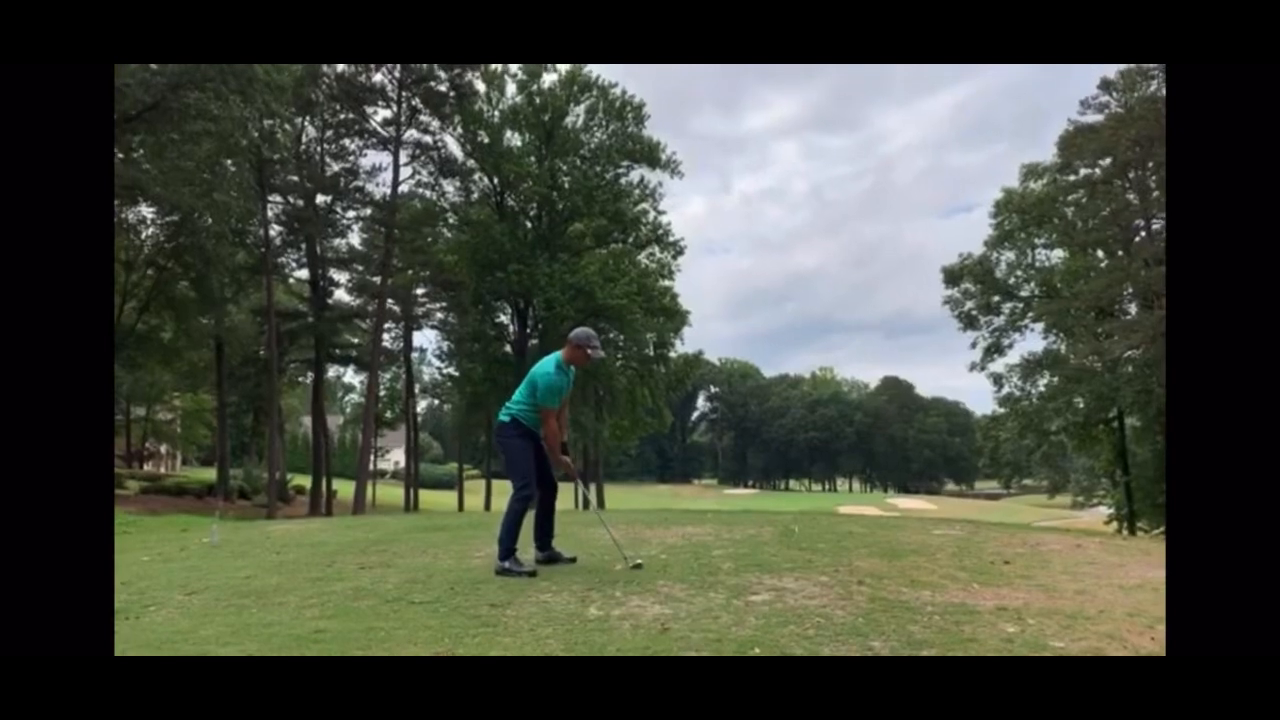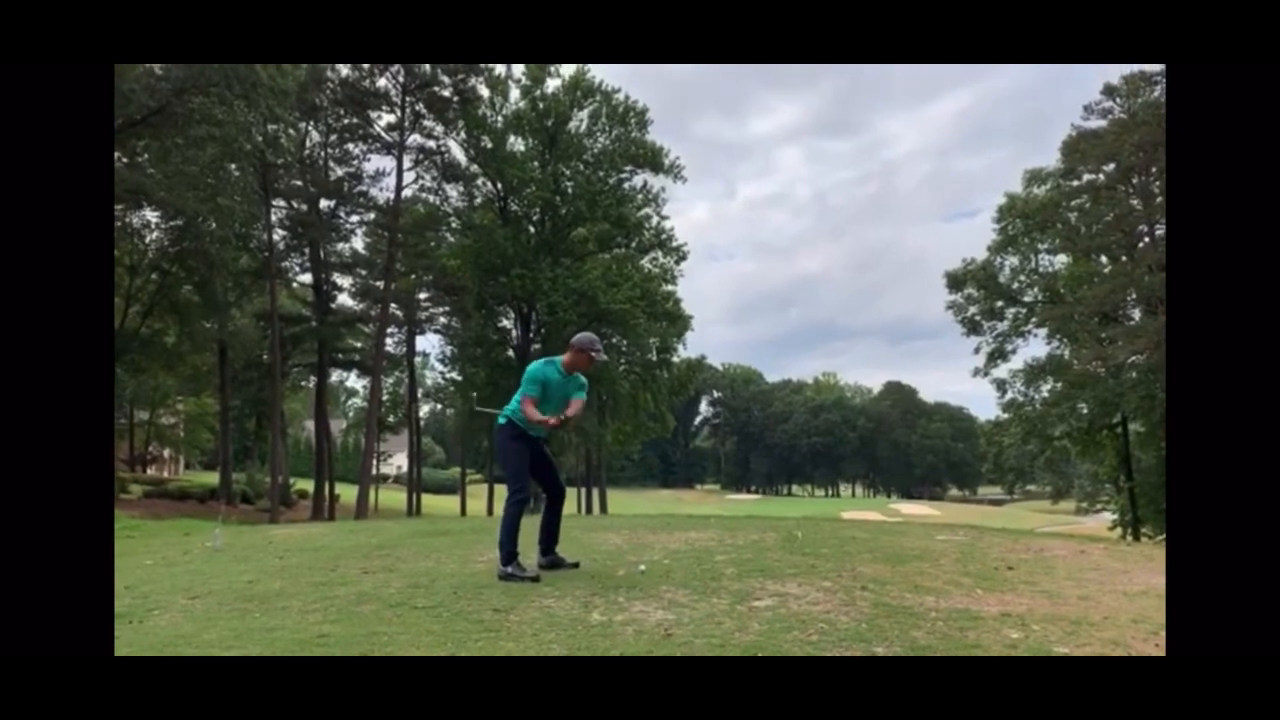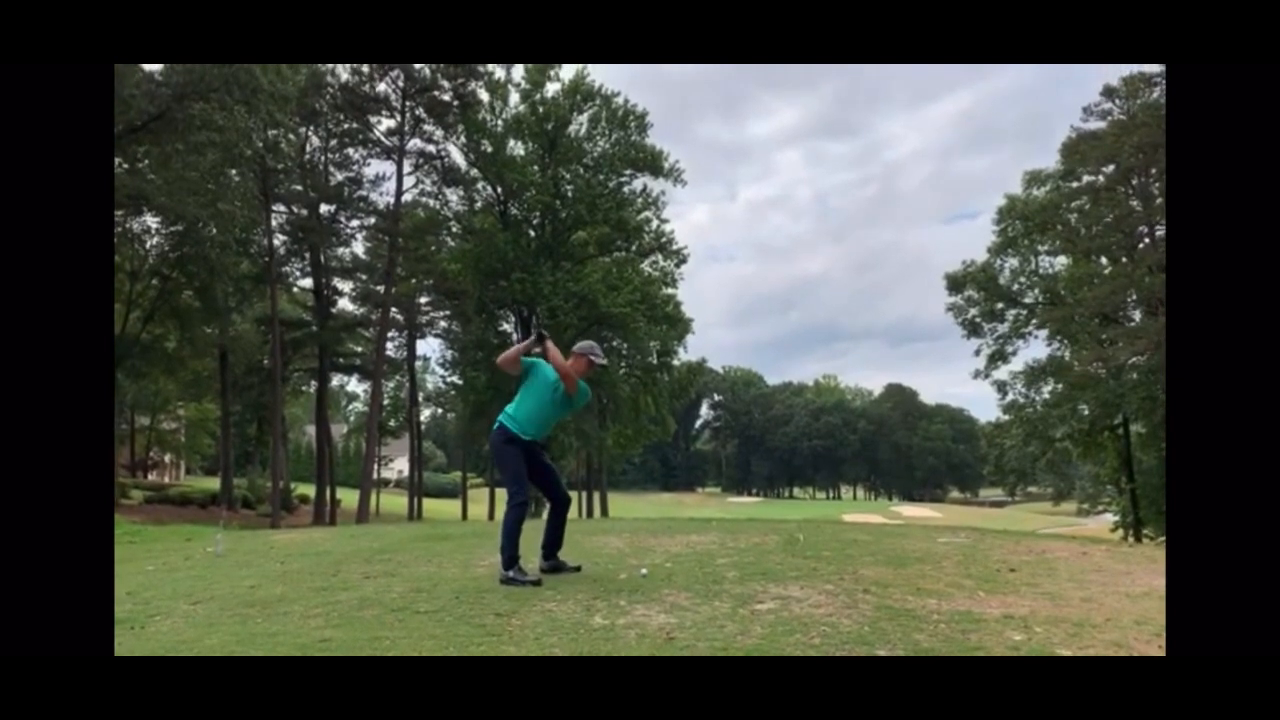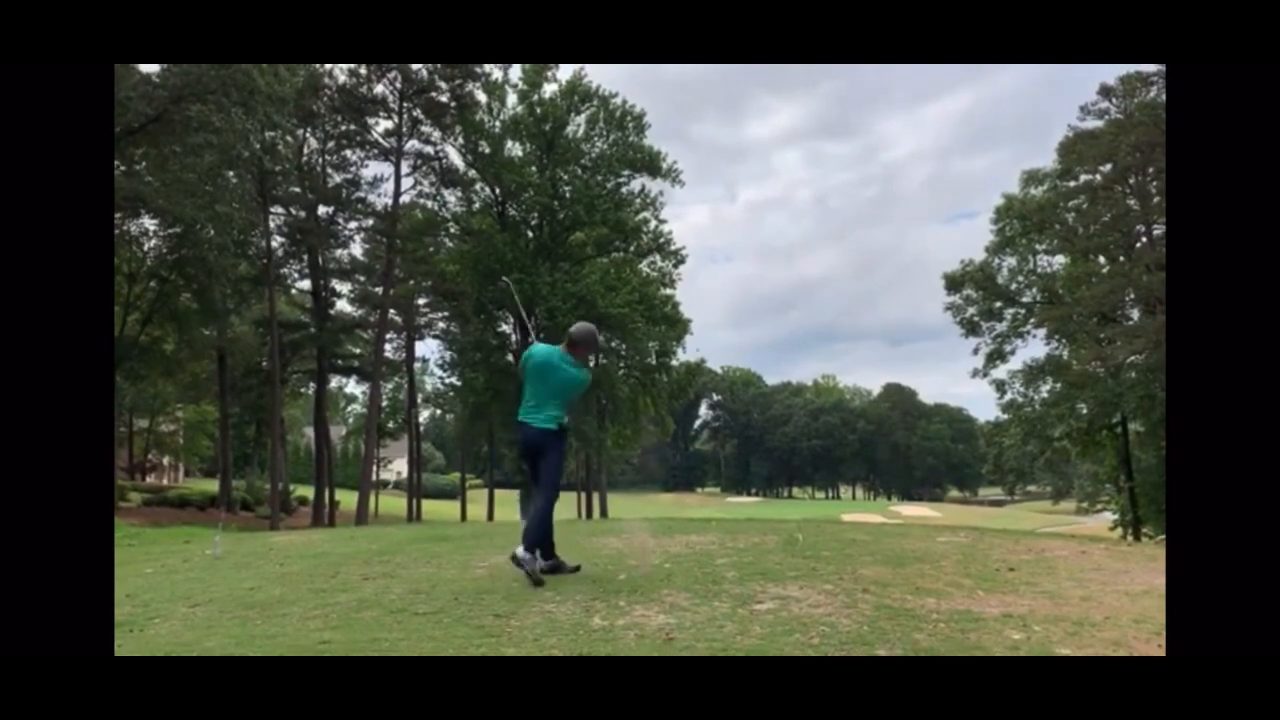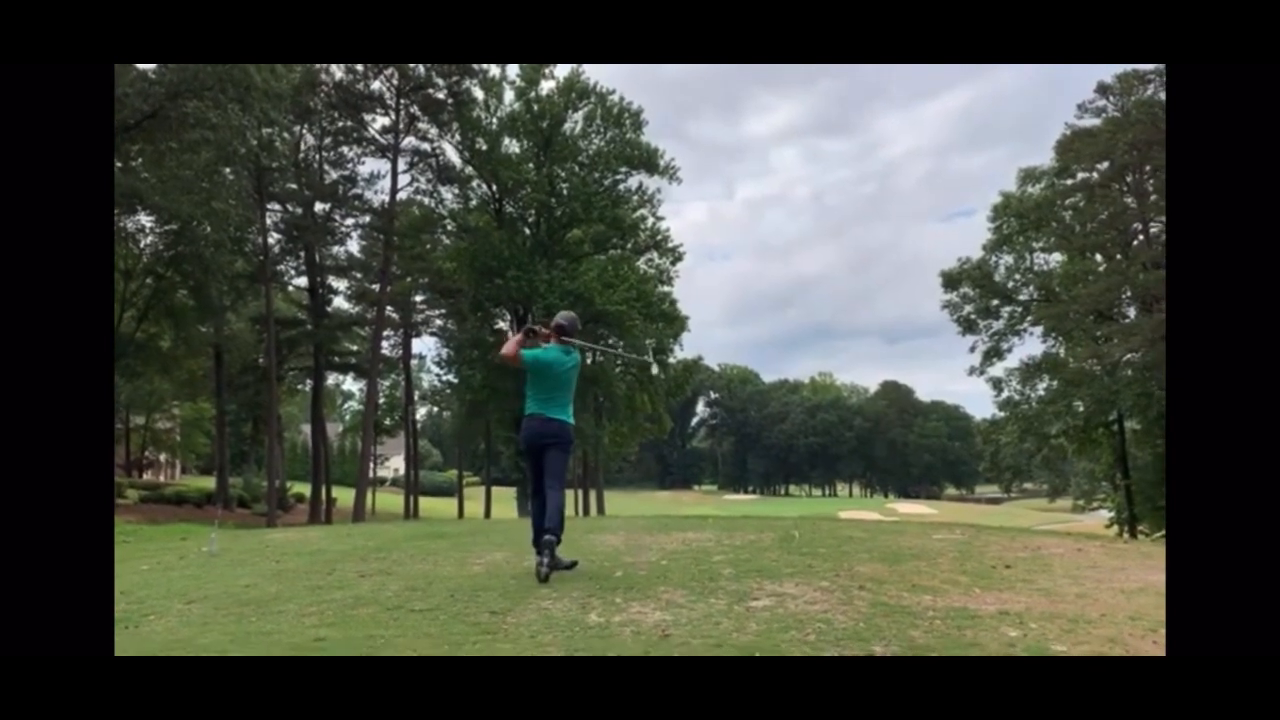
dt=0.5s
person 1, frame 1
left shoulder: (568, 371)
right shoulder: (550, 374)
left elbow: (563, 410)
right elbow: (549, 421)
left wrist: (564, 447)
right wrist: (558, 457)
left hip: (529, 431)
right hip: (513, 429)
left knee: (549, 487)
right knee: (526, 490)
left ankle: (544, 549)
right ankle: (505, 559)
person 1, frame 2
left shoulder: (580, 383)
right shoulder: (540, 368)
left elbow: (576, 407)
right elbow: (527, 407)
left wrist: (564, 418)
right wrist: (544, 420)
left hip: (534, 438)
right hip: (512, 432)
left knee: (556, 491)
right knee: (520, 494)
left ankle: (547, 554)
right ankle: (507, 563)
person 1, frame 3
left shoulder: (582, 392)
right shoulder: (537, 367)
left elbow: (564, 372)
right elbow: (502, 362)
left wrist: (547, 341)
right wrist: (532, 341)
left hip: (532, 445)
right hip: (506, 438)
left knee: (561, 499)
right knee: (520, 498)
left ankle: (549, 558)
right ankle: (509, 568)
person 1, frame 4
left shoulder: (538, 351)
right shoulder: (582, 376)
left elbow: (523, 371)
left hip: (527, 431)
right hip: (550, 435)
left knee: (542, 493)
right knee: (547, 495)
left ankle: (548, 557)
right ankle: (526, 550)
person 1, frame 5
left shoulder: (544, 357)
right shoulder: (573, 357)
left elbow: (506, 354)
left wrist: (524, 334)
right wrist: (540, 340)
left hip: (533, 427)
right hip: (560, 429)
left knee: (538, 490)
right knee: (554, 487)
left ankle: (544, 552)
right ankle: (550, 538)
